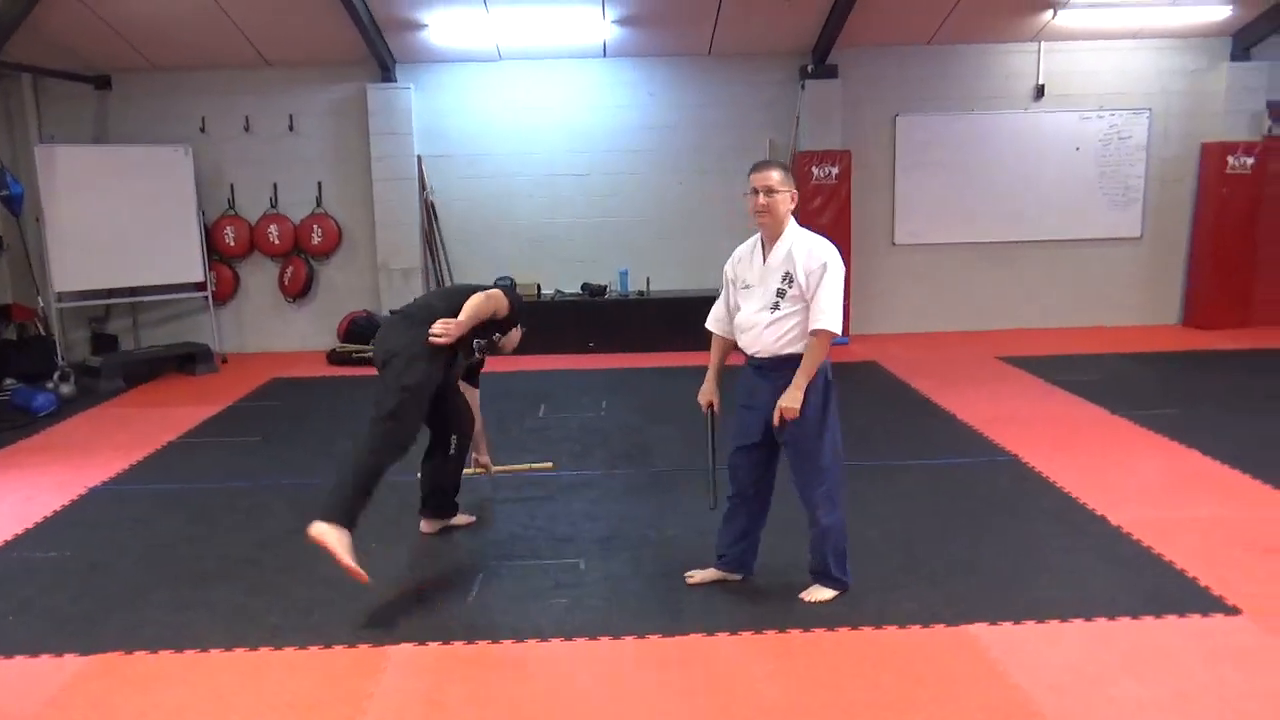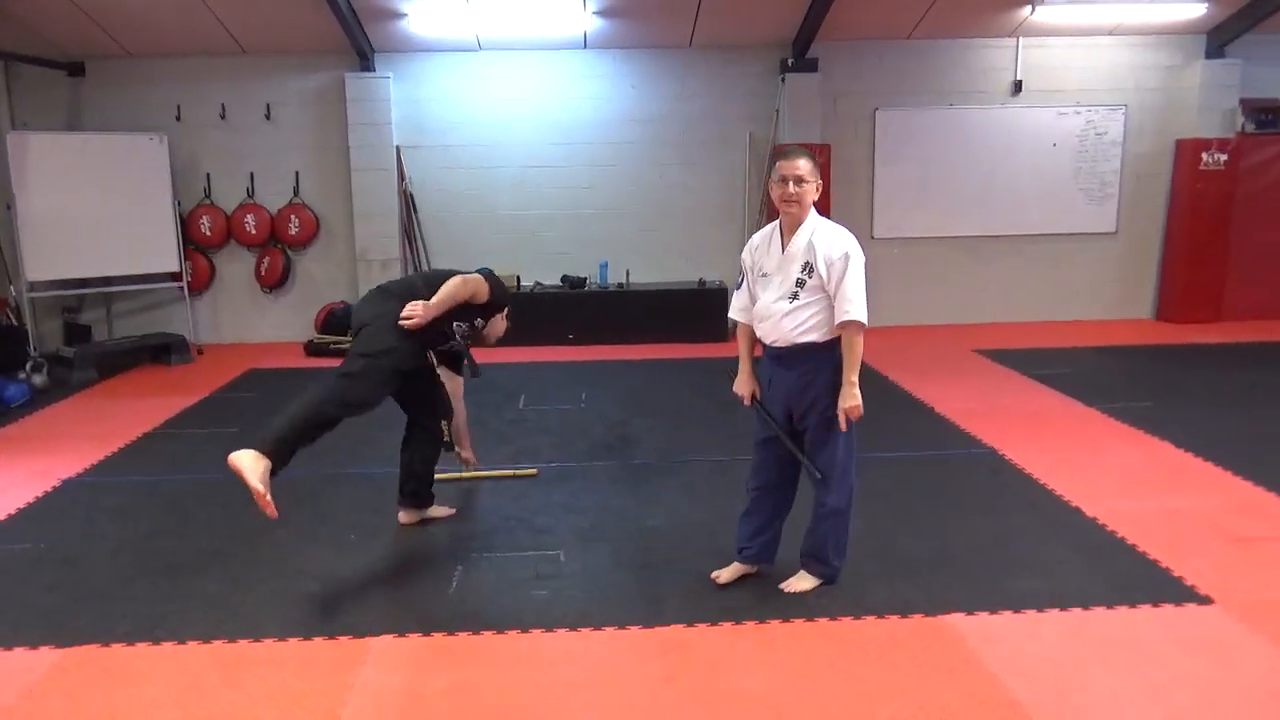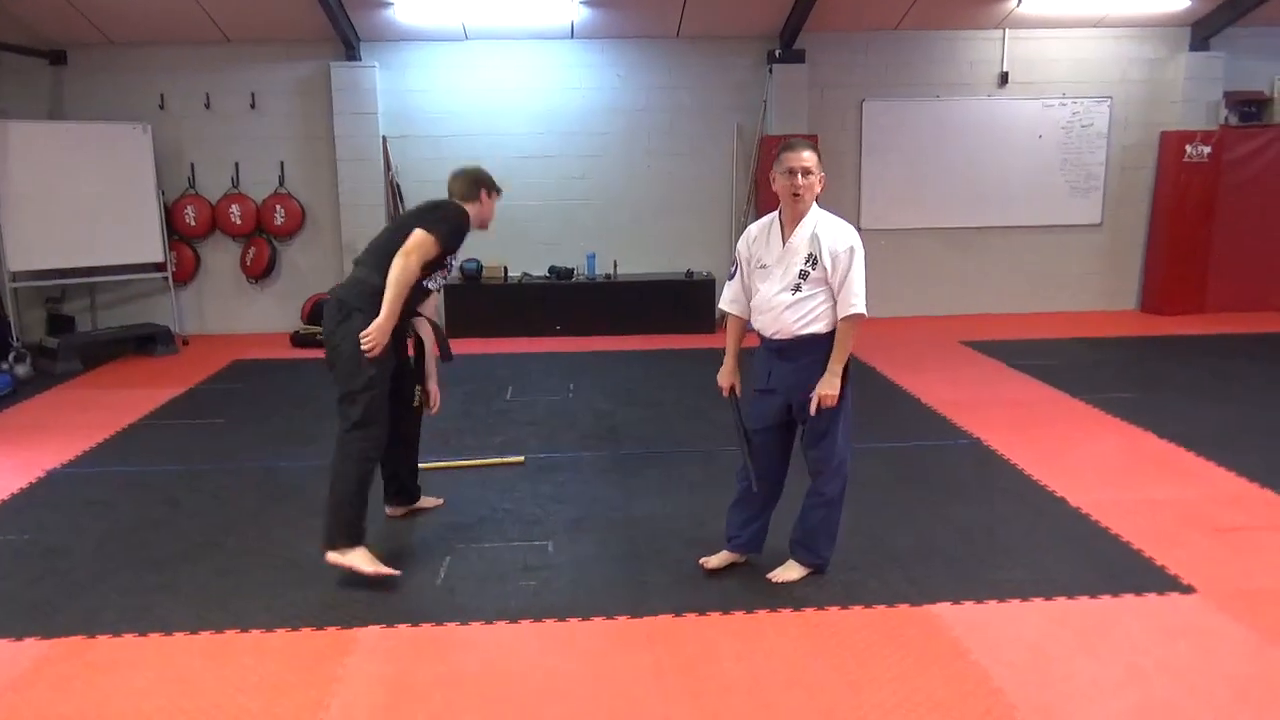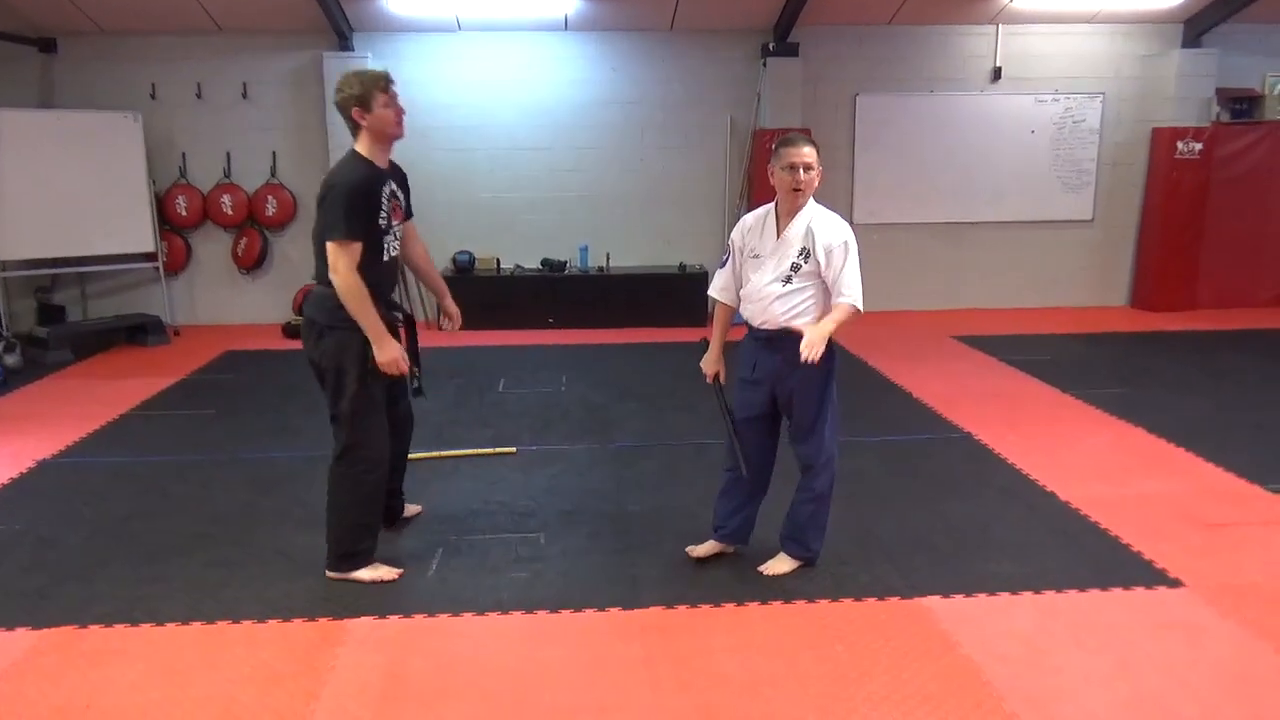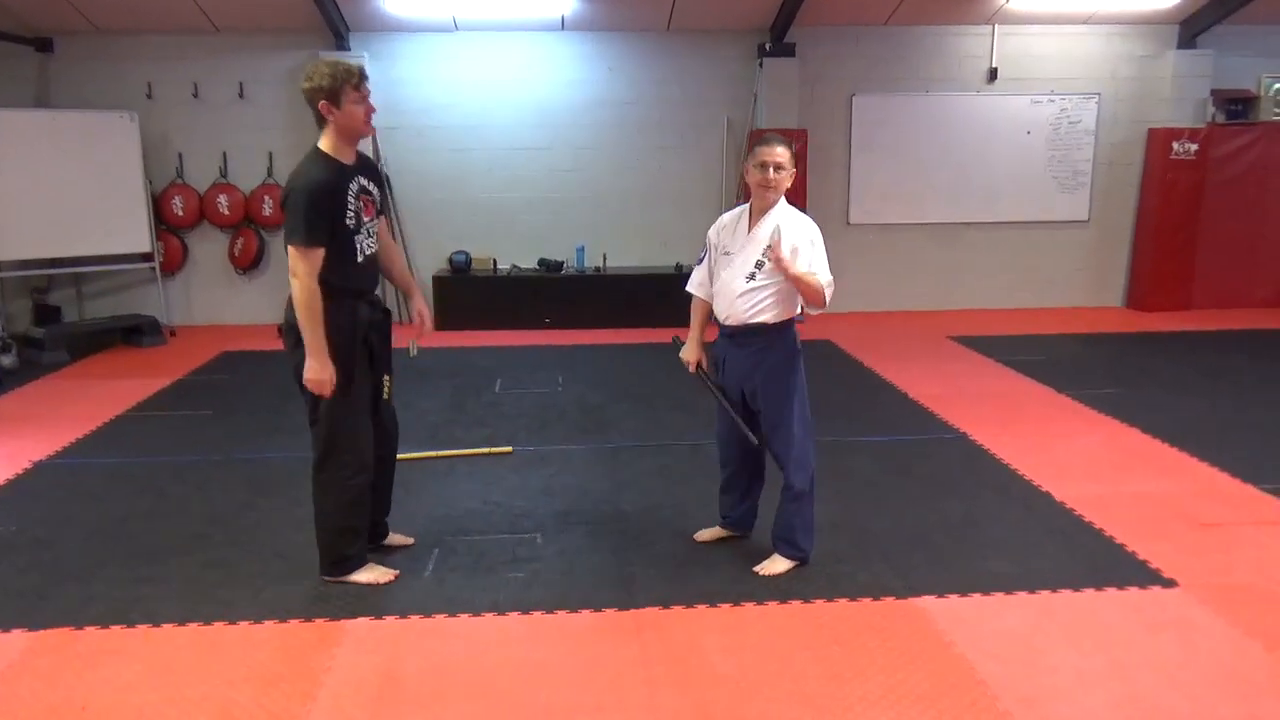
dt=0.4s
person 1, frame 1
left shoulder: (816, 251)
right shoulder: (741, 257)
left elbow: (824, 329)
right elbow: (724, 324)
left wrist: (798, 389)
right wrist: (711, 380)
left hip: (801, 378)
right hip: (756, 378)
left knee: (819, 482)
right knee: (746, 476)
left ankle: (831, 575)
right ankle: (732, 562)
person 1, frame 2
left shoulder: (836, 243)
right shoulder: (758, 245)
left elbow: (852, 320)
right elbow: (746, 314)
left wrist: (849, 385)
right wrist: (745, 370)
left hip: (821, 367)
right hip: (775, 367)
left knee: (829, 472)
right knee: (767, 468)
left ankle: (820, 564)
right ankle: (751, 555)
person 1, frame 3
left shoulder: (838, 236)
right shoulder: (755, 236)
left elbow: (851, 311)
right elbow: (738, 304)
left wrist: (834, 374)
right wrist: (730, 363)
left hip: (817, 360)
right hip: (770, 359)
left knee: (826, 463)
right knee: (758, 456)
left ankle: (809, 554)
right ankle: (740, 544)
person 1, frame 4
left shoulder: (832, 230)
right shoulder: (749, 226)
left elbow: (848, 300)
right elbow: (727, 291)
left wrist: (821, 331)
right wrist: (715, 349)
left hip: (805, 353)
right hip: (756, 349)
left knee: (814, 455)
right knee: (745, 446)
left ankle: (799, 546)
right ankle: (727, 533)
person 1, frame 5
left shoulder: (798, 228)
right shoulder: (725, 225)
left elbow: (819, 301)
right elbow: (704, 286)
left wrist: (791, 273)
right wrist: (694, 340)
left hip: (773, 348)
right hip: (729, 346)
left knee: (790, 449)
right knee: (733, 443)
left ankle: (792, 546)
right ankle: (734, 520)
person 2, frame 1
left shoulder: (473, 345)
right shoulder: (511, 306)
right elbow: (488, 299)
right wrist: (463, 325)
right hip: (411, 342)
left knee: (459, 424)
right knee: (393, 428)
left ankle: (437, 511)
right ankle: (334, 524)
person 2, frame 2
left shoulder: (456, 341)
right shoulder: (494, 293)
left elbow: (453, 395)
right elbow: (465, 283)
left wrist: (463, 447)
right wrist: (434, 307)
right hip: (391, 319)
left knee: (434, 412)
right knee: (350, 390)
left ankle: (415, 502)
right ankle: (259, 457)
person 2, frame 3
left shoulder: (445, 223)
right shoulder: (454, 215)
left elbow: (421, 313)
right elbow: (408, 255)
right wrist: (386, 320)
left hip: (367, 314)
right hip: (363, 315)
left knee: (402, 409)
right knee: (364, 420)
left ankle: (401, 495)
right ankle: (344, 542)
person 2, frame 4
left shoulder: (392, 175)
right shoulder: (349, 183)
left elbow: (409, 243)
right elbow: (341, 271)
left wrist: (445, 298)
right wrist: (382, 339)
left hip: (374, 317)
right hip: (341, 326)
left knee: (395, 418)
right knee: (362, 436)
left ankle: (388, 505)
right ankle: (348, 558)
person 2, frame 5
left shoulder: (366, 168)
right shoulder: (312, 182)
right elbow: (302, 276)
left wrist: (414, 294)
right wrist: (316, 356)
left hip: (364, 320)
right hip: (326, 329)
left knee: (381, 431)
right knee: (343, 446)
left ankle: (371, 529)
right ankle: (342, 561)
